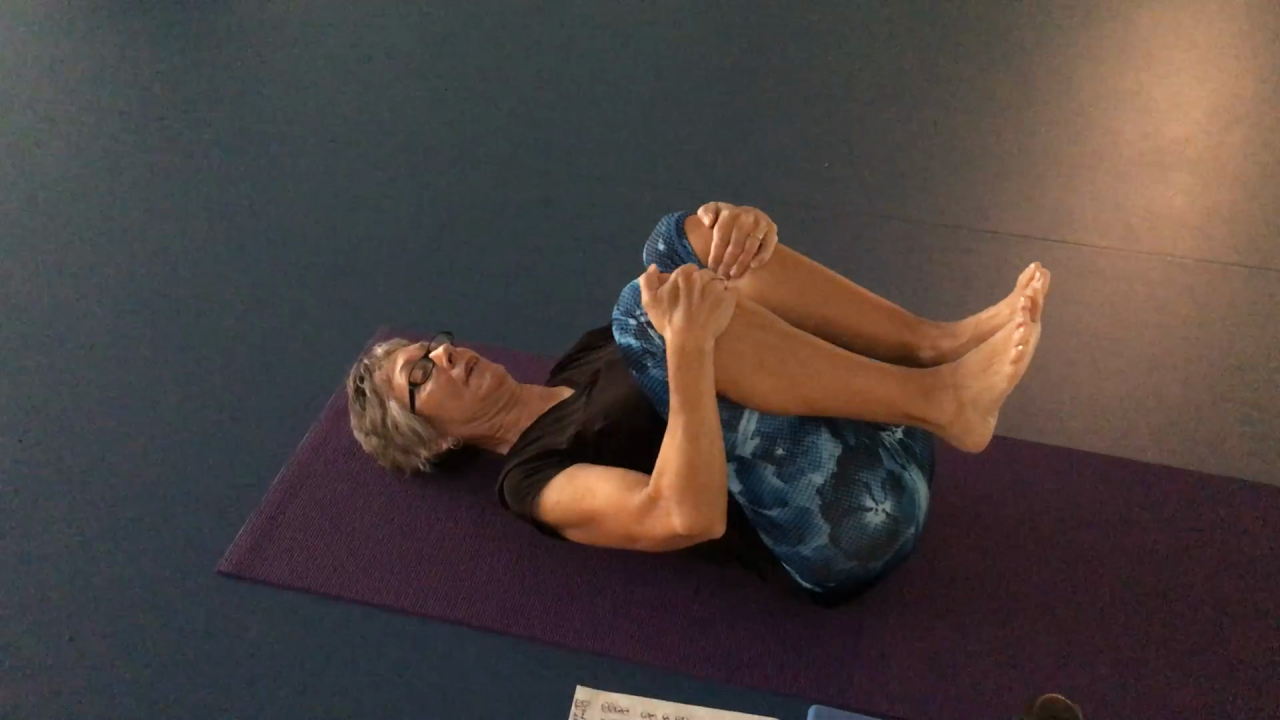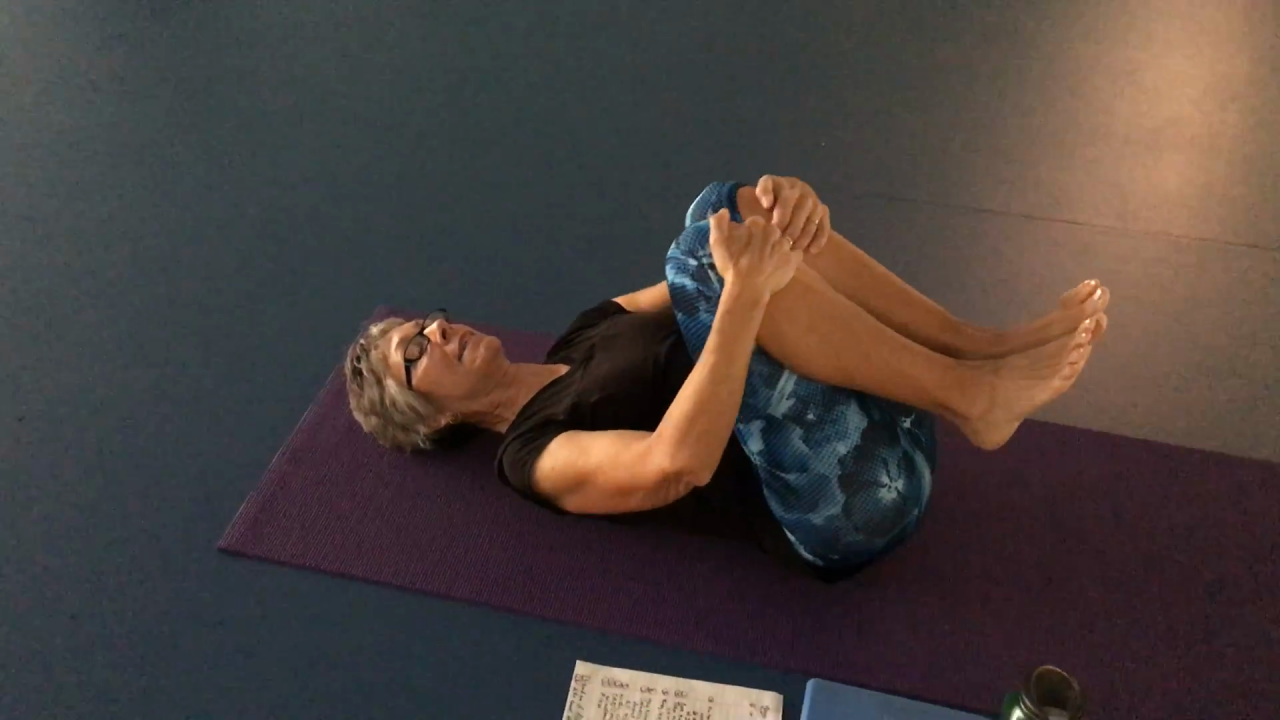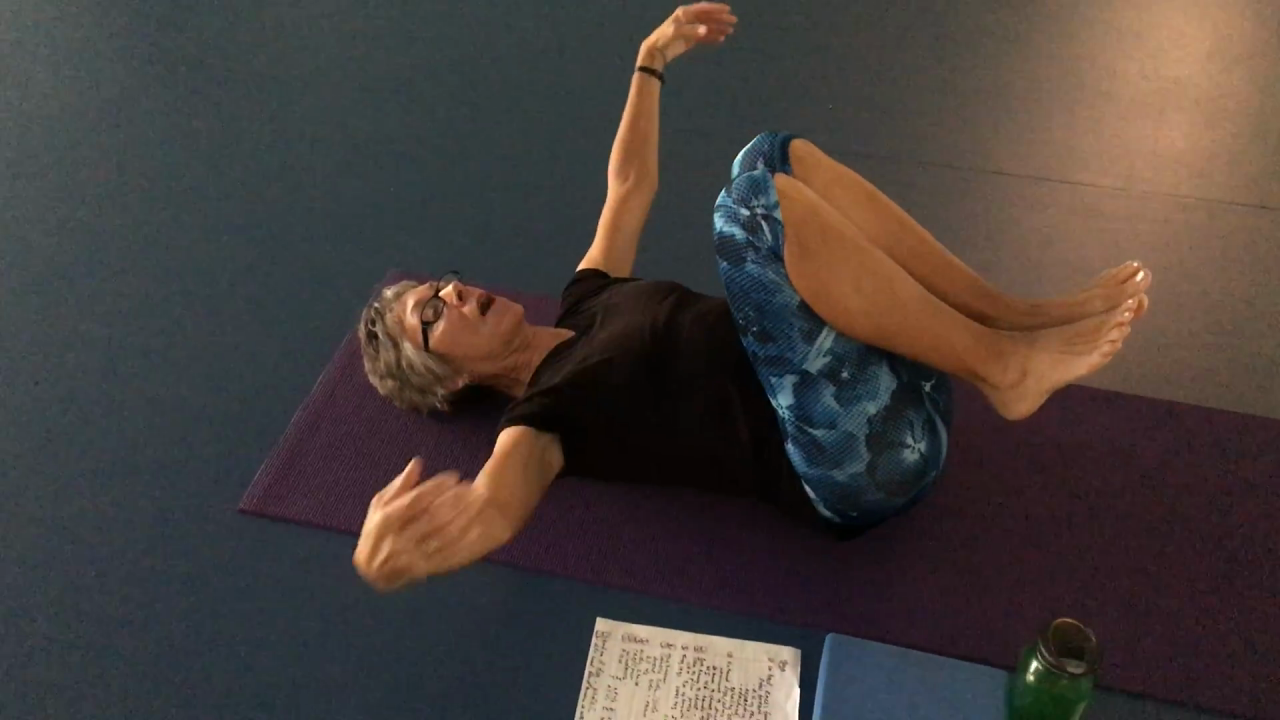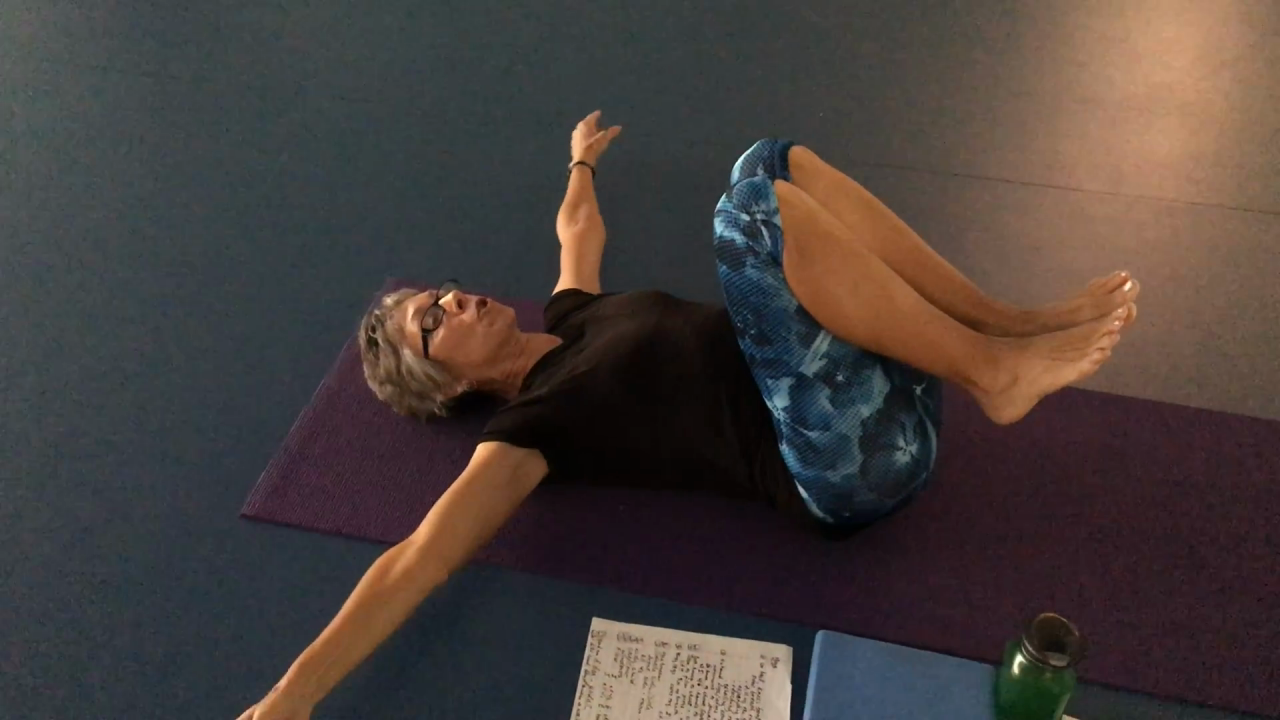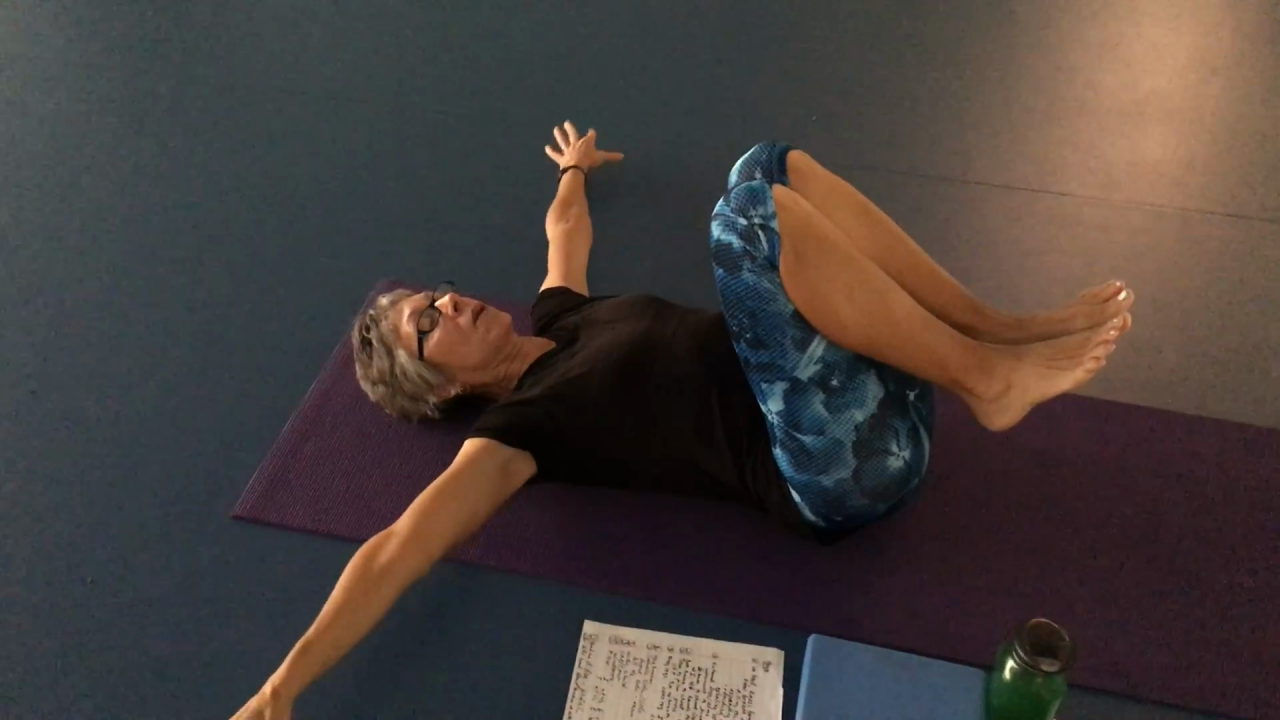
dt=1s
person 1, frame 1
left shoulder: (594, 354)
right shoulder: (537, 481)
left elbow: (747, 302)
right elbow: (690, 518)
left wrist: (745, 226)
right wrist: (687, 343)
left hip: (876, 446)
right hip: (847, 525)
left knee: (689, 240)
right knee: (650, 317)
left ankle: (937, 345)
right ankle: (943, 398)
person 1, frame 2
left shoulder: (589, 329)
right shoulder: (535, 457)
left elbow: (746, 274)
right elbow: (679, 464)
left wrist: (781, 202)
right wrist: (746, 291)
left hip: (881, 431)
right hip: (847, 505)
left knee: (728, 215)
right knee: (707, 260)
left ankle: (979, 348)
right ankle: (972, 395)
person 1, frame 3
left shoulder: (586, 306)
right shoulder: (538, 419)
left elbow: (630, 184)
right elbow: (491, 509)
right wrist: (393, 546)
left hip: (893, 395)
right hip: (858, 460)
left knee: (775, 161)
right knee: (757, 206)
left ankle: (1014, 318)
right ankle: (1003, 368)
person 1, frame 4
left shoulder: (570, 316)
right shoulder: (527, 428)
left elbow: (580, 229)
right elbow: (417, 559)
left wrist: (581, 159)
left hip: (878, 400)
right hip: (846, 463)
left knee: (771, 168)
right knee: (757, 216)
left ankle: (1009, 323)
right ankle: (995, 371)
person 1, frame 5
left shoulder: (558, 319)
right shoulder: (517, 427)
left elbow: (565, 229)
right elbow: (400, 549)
left wrist: (574, 168)
left hip: (875, 402)
right hip: (836, 467)
left knee: (769, 171)
right knee: (755, 217)
left ankle: (1002, 331)
right ankle: (990, 380)
